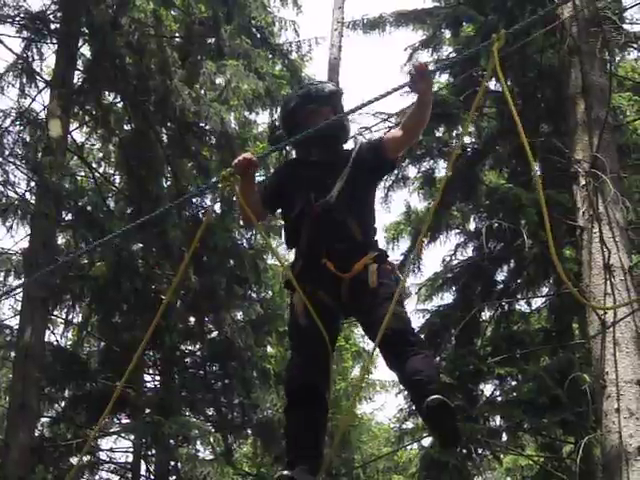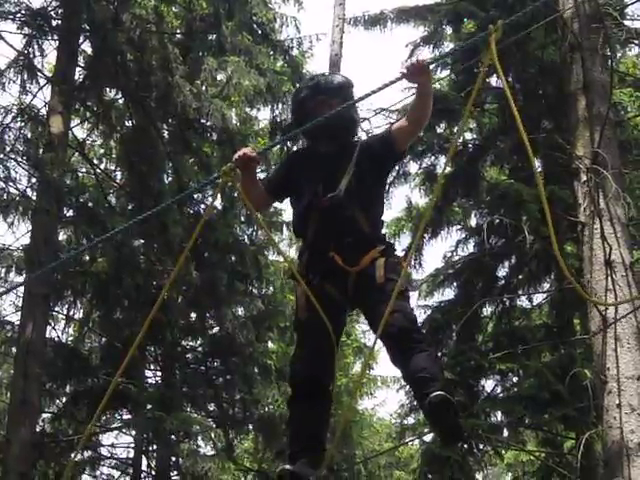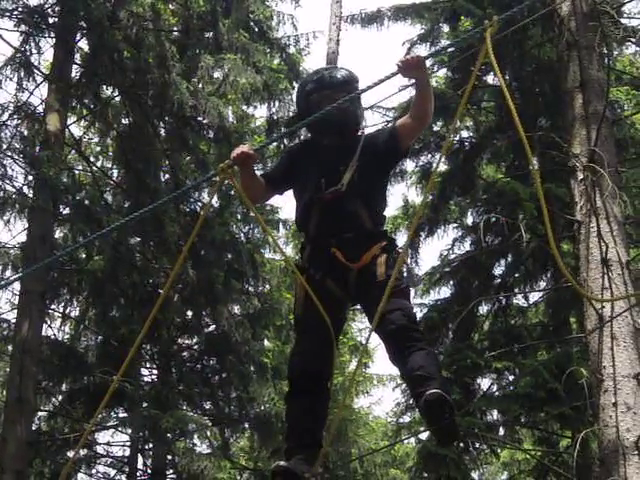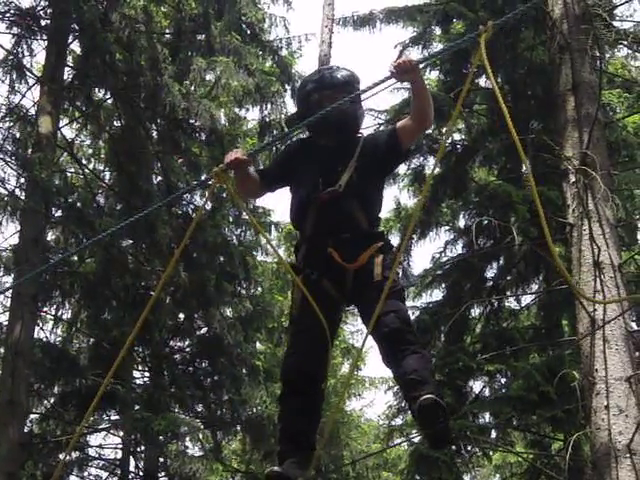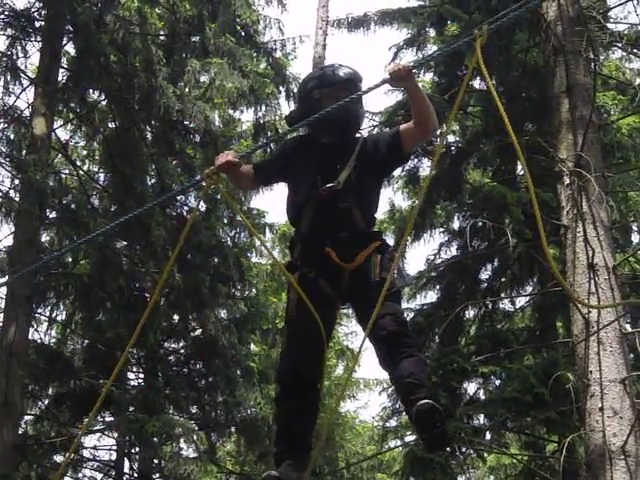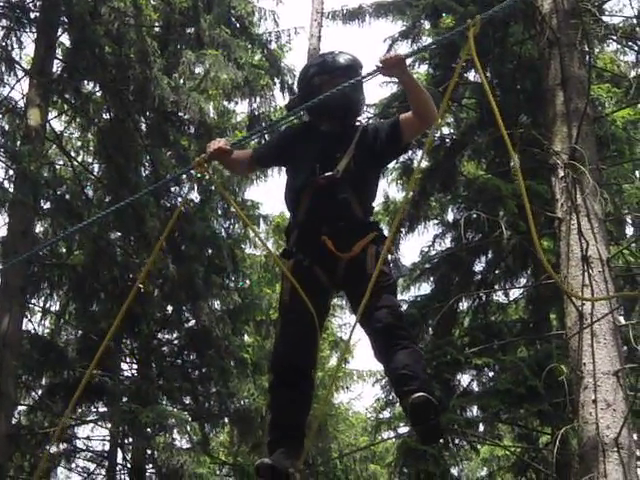
dt=0.5s
person 1, frame 1
left shoulder: (360, 158)
right shoulder: (290, 173)
left elbow: (407, 133)
right elbow: (253, 215)
left wrist: (424, 94)
right wrist: (246, 178)
left hip: (366, 270)
right hip: (313, 281)
left knee: (397, 335)
right knee: (306, 373)
person 1, frame 2
left shoulder: (370, 151)
right shoulder: (299, 163)
left elbow: (414, 123)
right elbow: (259, 202)
left wrist: (423, 85)
right wrist: (248, 172)
left hip: (373, 264)
right hip: (319, 273)
left knee: (402, 330)
right knee: (310, 364)
person 1, frame 3
left shoulder: (374, 146)
right shoulder: (301, 155)
left elbow: (419, 119)
right elbow: (259, 194)
left wrist: (421, 79)
right wrist: (246, 169)
left hip: (374, 259)
right hip: (320, 267)
left knee: (401, 327)
right knee: (309, 360)
person 1, frame 4
left shoulder: (373, 146)
right shoulder: (299, 154)
left elbow: (421, 121)
right elbow: (255, 189)
left wrist: (415, 81)
right wrist: (240, 169)
left hip: (369, 261)
right hip: (316, 267)
left knee: (395, 330)
right knee: (303, 361)
person 1, frame 5
left shoulder: (371, 147)
right shoulder: (298, 150)
left elbow: (425, 128)
right elbow: (250, 179)
left wrist: (410, 86)
right wrist: (232, 168)
left hip: (365, 260)
right hip: (312, 266)
left knee: (391, 332)
right knee: (299, 362)
person 1, frame 6
left shoulder: (371, 136)
right shoulder: (297, 138)
left elbow: (426, 118)
right elbow: (247, 162)
left wrist: (403, 76)
right wrist: (223, 155)
left hip: (361, 250)
right hip: (307, 255)
left knee: (387, 323)
right knee: (293, 350)
